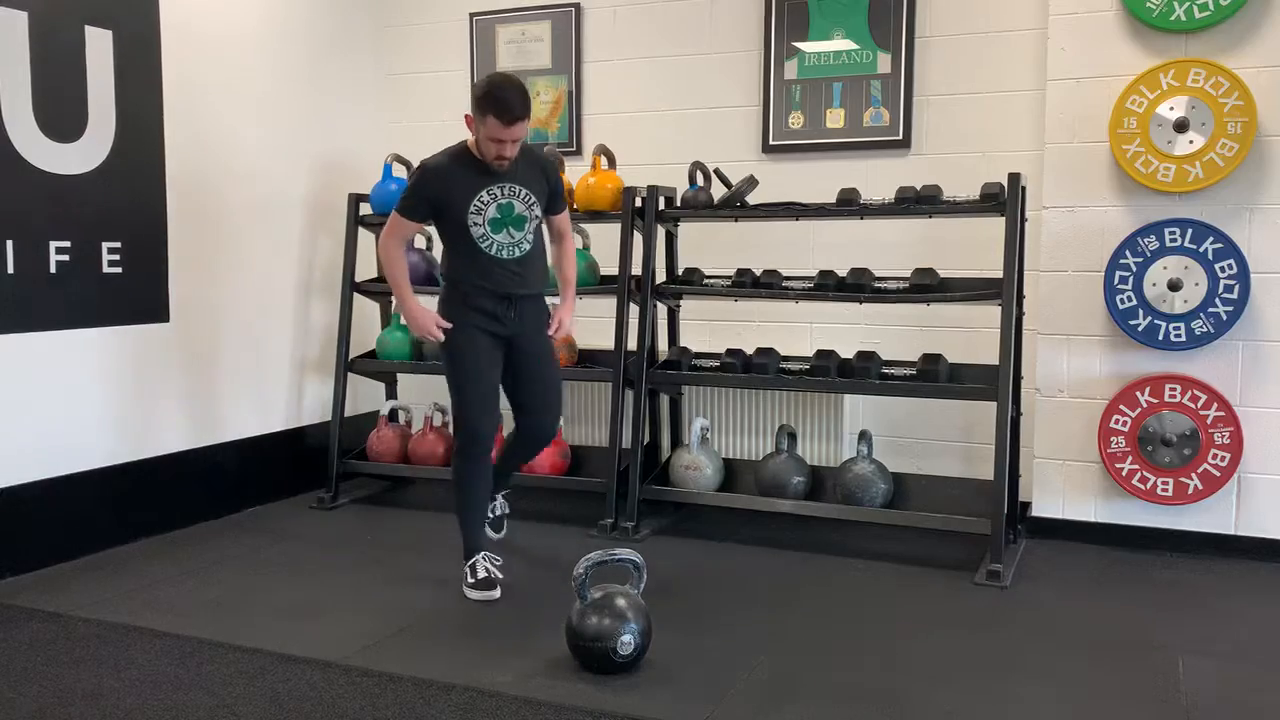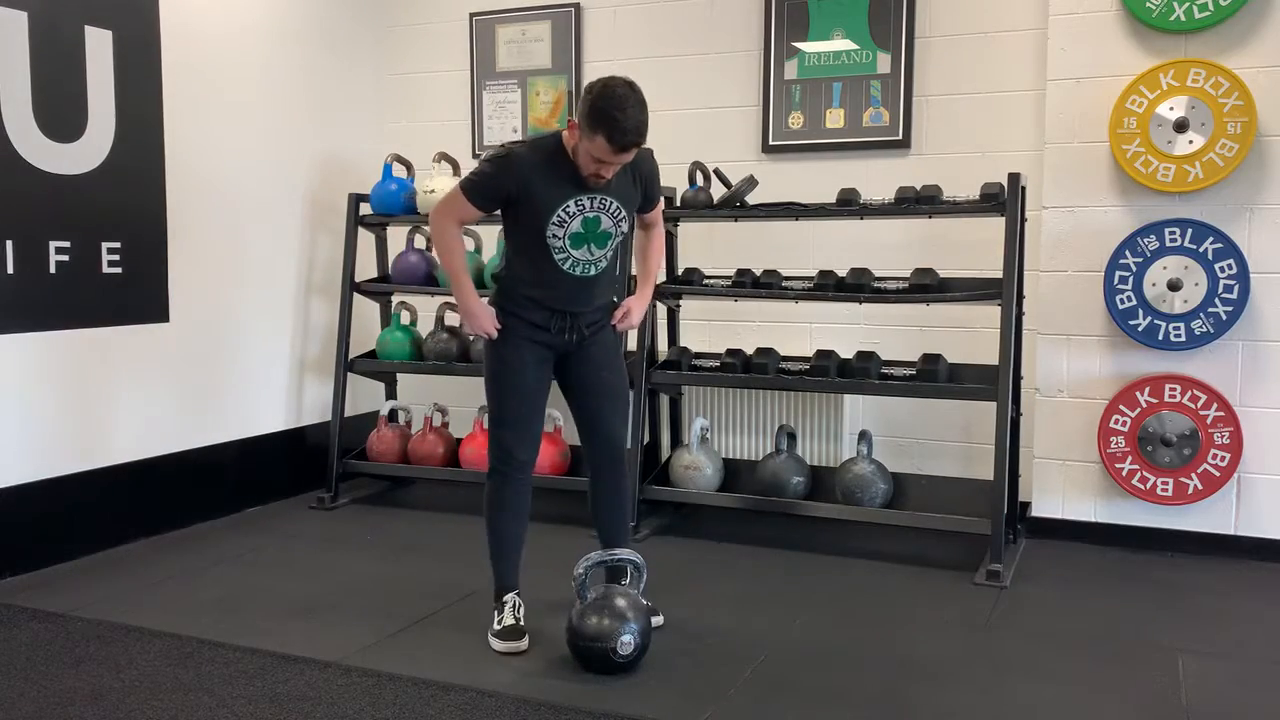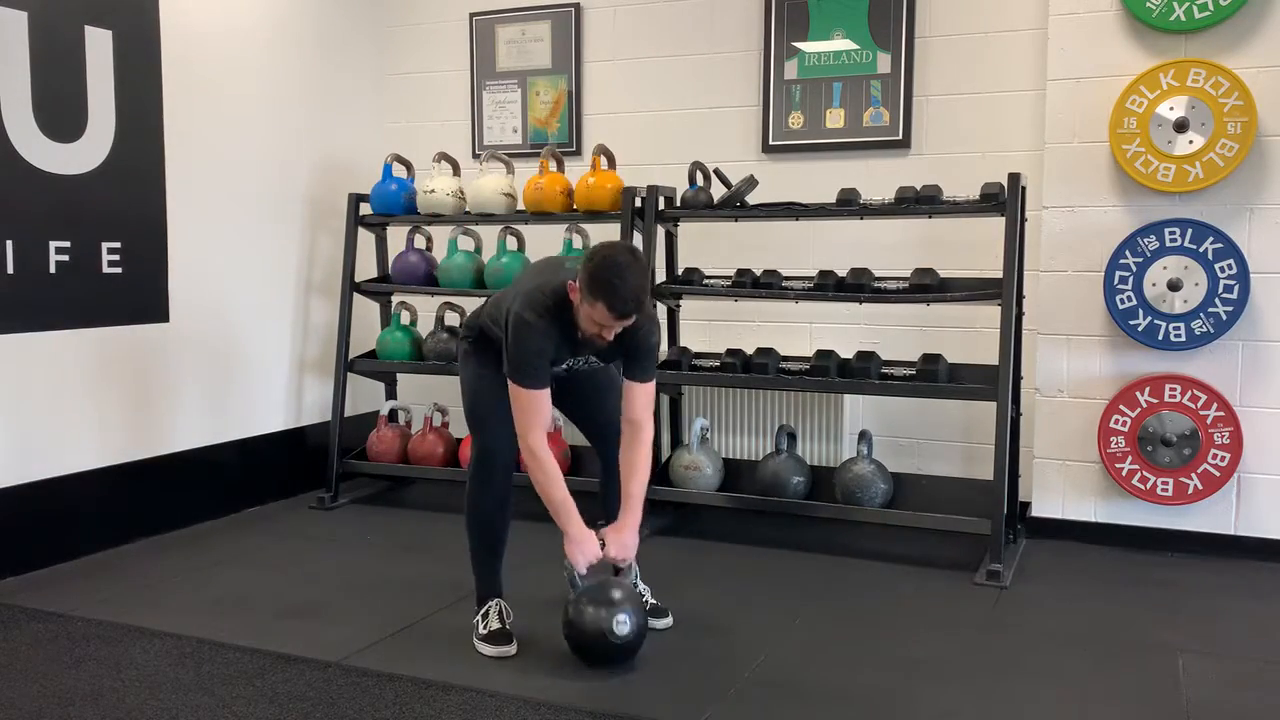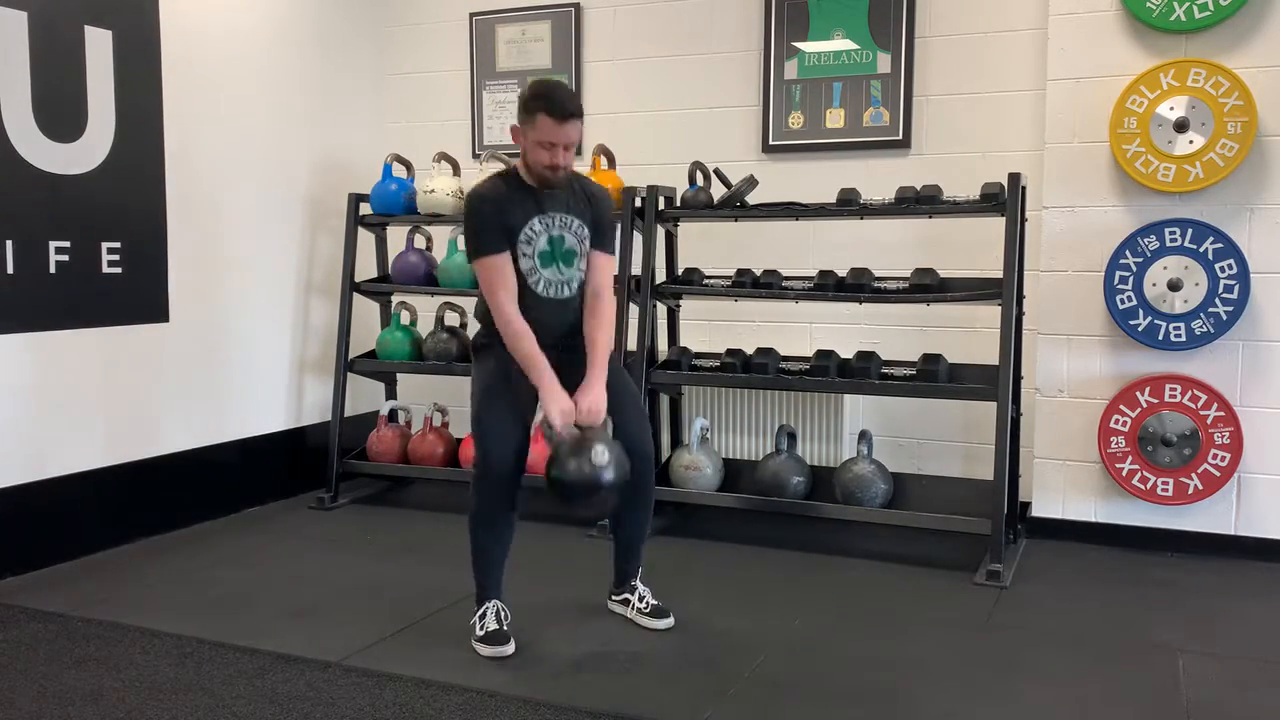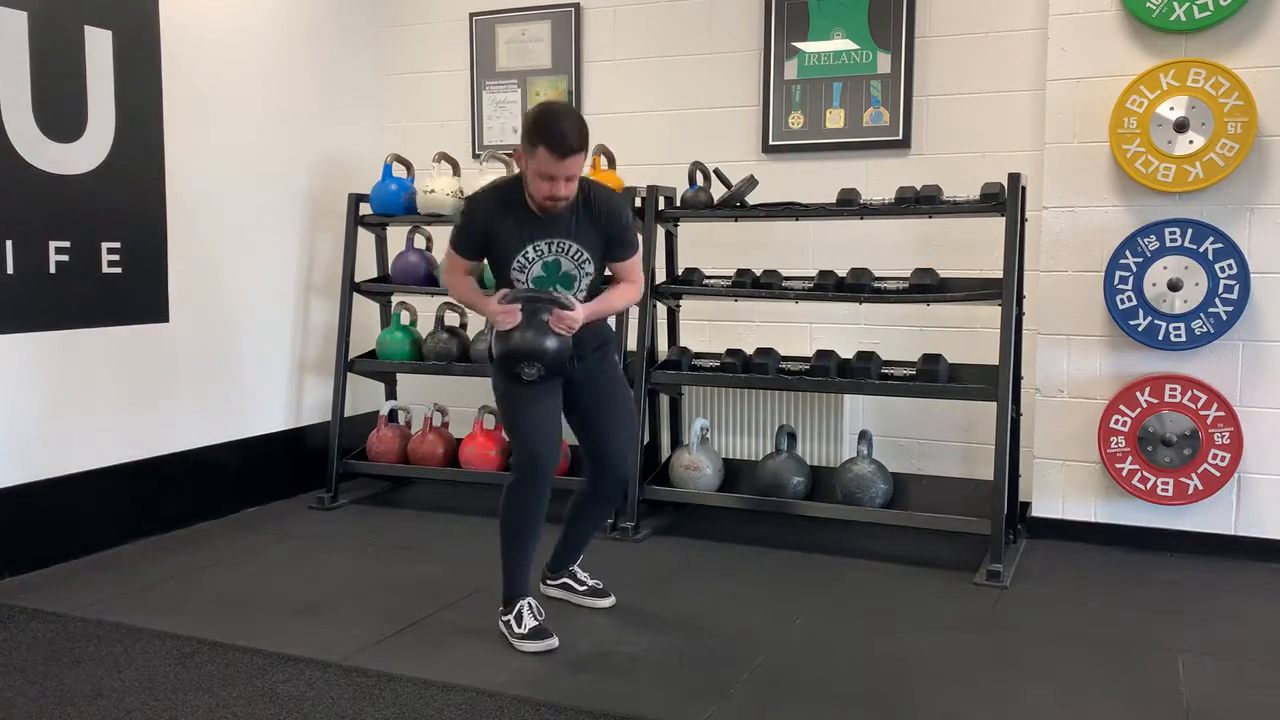
dt=1s
person 1, frame 1
left shoulder: (542, 167)
right shoulder: (439, 173)
left elbow: (562, 233)
right elbow: (392, 240)
left wrist: (568, 301)
right wrist: (411, 308)
left hip: (530, 314)
right hip: (469, 320)
left knee: (541, 425)
right knee: (476, 432)
left ankle: (494, 487)
right ankle: (476, 555)
person 1, frame 2
left shoulder: (640, 169)
right shoulder: (519, 164)
left elbow: (652, 225)
right elbow: (444, 218)
left wrist: (643, 294)
right wrist: (469, 301)
left hip: (596, 327)
right hip: (522, 329)
left knee: (610, 454)
right knee: (513, 460)
left ankle: (619, 580)
right ankle: (507, 598)
person 1, frame 3
left shoulder: (640, 323)
right shoulder: (533, 315)
left elbow: (638, 427)
right elbow: (533, 442)
left wrist: (629, 522)
right wrist: (574, 531)
left hip: (575, 362)
right hip: (493, 350)
left knee: (618, 444)
right knee: (495, 457)
right ankle: (489, 603)
person 1, frame 4
left shoulder: (593, 199)
right shoulder: (489, 200)
left elbow: (601, 294)
right elbow: (504, 308)
left wrist: (594, 383)
right wrist: (548, 389)
left hip: (580, 344)
right hip: (509, 351)
left knee: (638, 453)
right knee: (497, 468)
left ankle: (626, 586)
right ankle: (489, 604)
person 1, frame 5
left shoulder: (607, 208)
right shoulder: (487, 208)
left elbow: (633, 283)
right elbow: (455, 273)
left wrist: (588, 311)
right wrist: (488, 307)
left hip: (591, 351)
left knee: (617, 467)
right knee: (538, 460)
left ankle: (561, 569)
right ankle: (514, 601)
